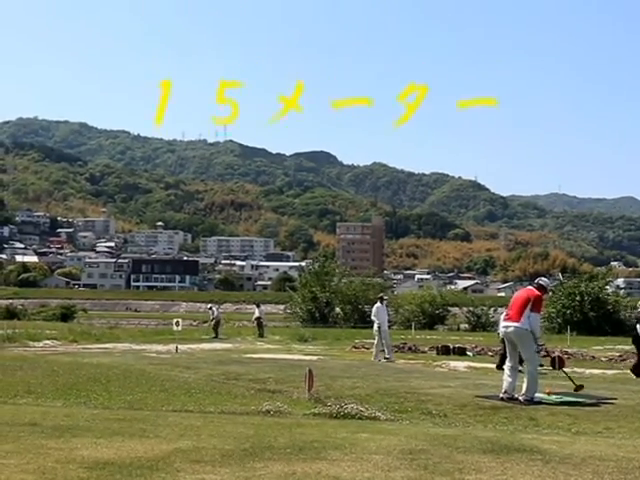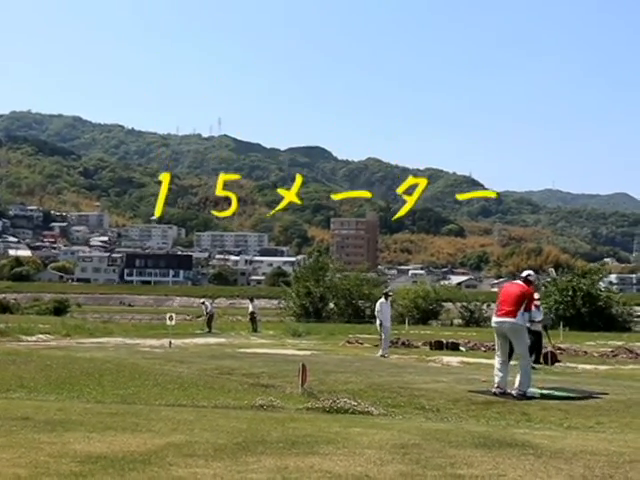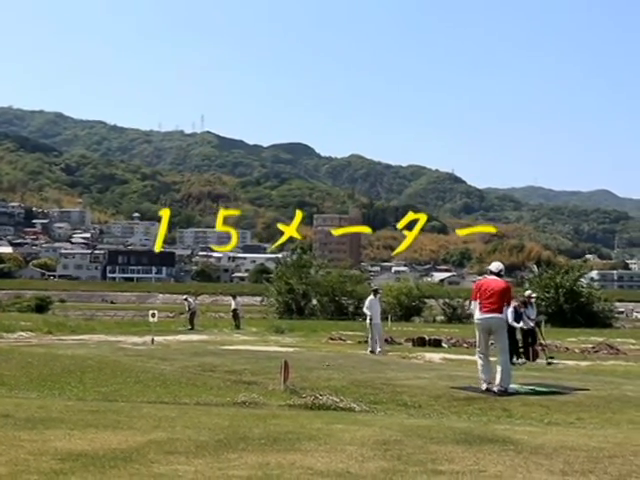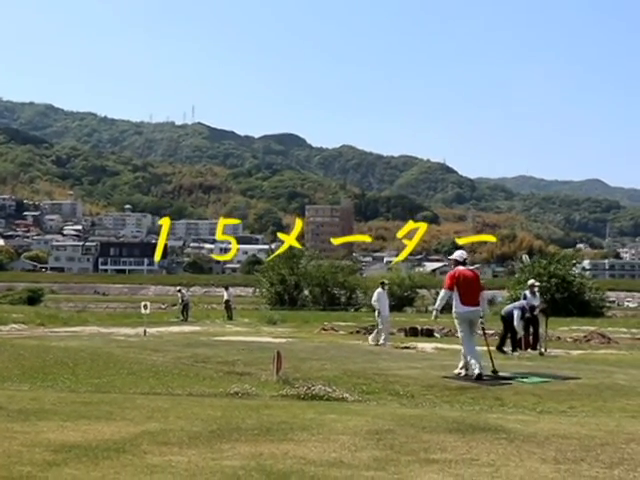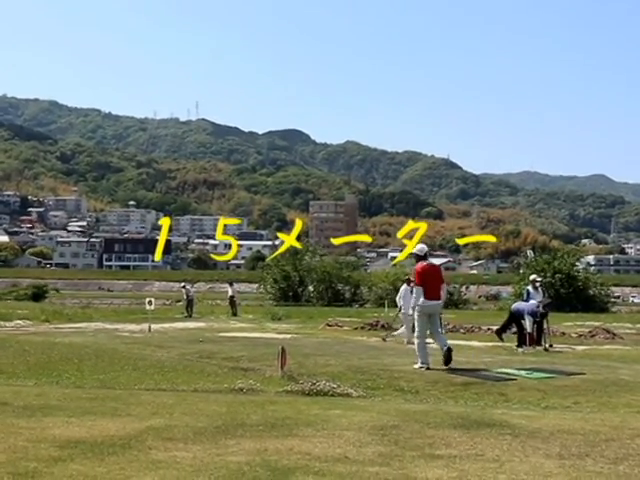
dt=0.7s
person 1, frame 1
left shoulder: (520, 292)
right shoulder: (536, 295)
right elbow: (534, 320)
right wrist: (538, 339)
left hip: (505, 326)
right hip: (519, 328)
left knee: (511, 362)
right knee: (531, 363)
left ankle: (507, 392)
right ankle: (527, 396)
person 1, frame 2
left shoulder: (505, 286)
right shoulder: (528, 291)
right elbow: (526, 315)
right wrist: (524, 335)
left hip: (497, 321)
right hip: (513, 323)
left knee: (501, 356)
right knee: (524, 358)
left ankle: (499, 387)
right ankle: (520, 390)
person 1, frame 3
left shoulder: (480, 283)
right shoulder: (506, 285)
left elbow: (474, 304)
right elbow: (507, 306)
left wrist: (476, 320)
left hip: (481, 320)
right hip: (498, 320)
left knee: (482, 353)
right knee: (503, 354)
left ankle: (486, 383)
right ankle: (501, 386)
person 1, frame 4
left shoulder: (453, 274)
right shoulder: (475, 274)
left elbow: (445, 293)
right elbow: (482, 296)
left wrist: (436, 309)
right wrist: (483, 314)
left hip: (461, 311)
right hip: (475, 311)
left knee: (467, 342)
right knee: (468, 340)
left ankle: (477, 369)
right ankle: (464, 368)
person 1, frame 5
left shoulder: (419, 268)
right shoulder: (436, 267)
left elbow: (418, 289)
right elbow: (444, 288)
left wrist: (413, 307)
right wrist: (441, 304)
left hip: (424, 304)
right hip: (436, 304)
left knee: (420, 334)
right knee: (435, 331)
left ankle: (423, 362)
right ankle: (446, 348)
